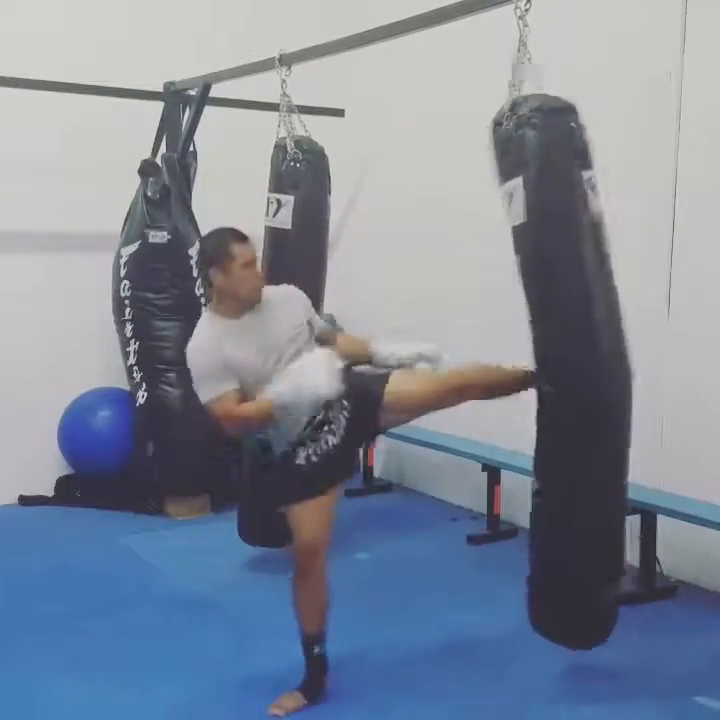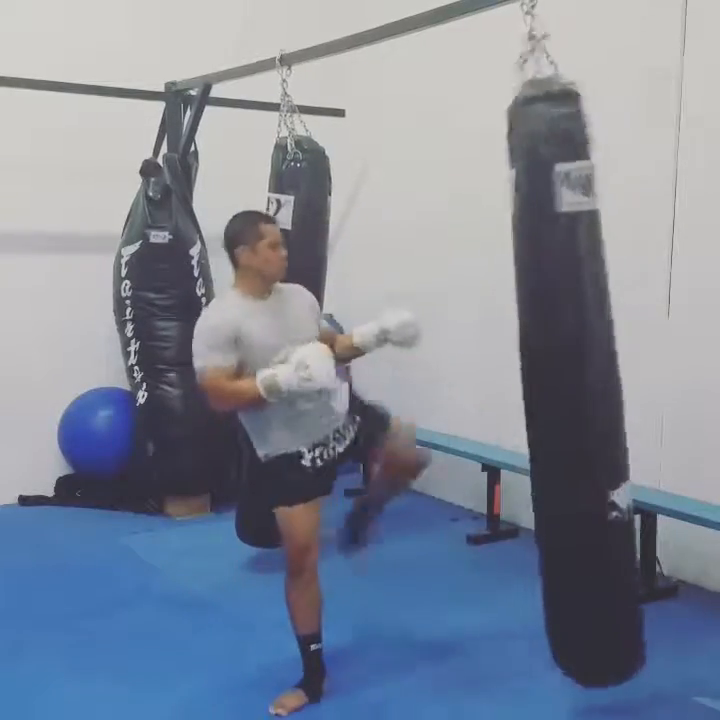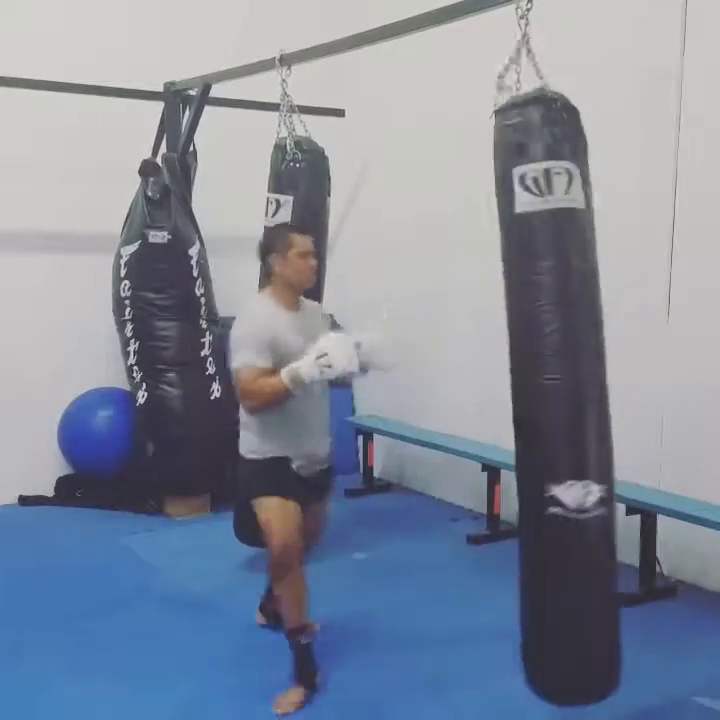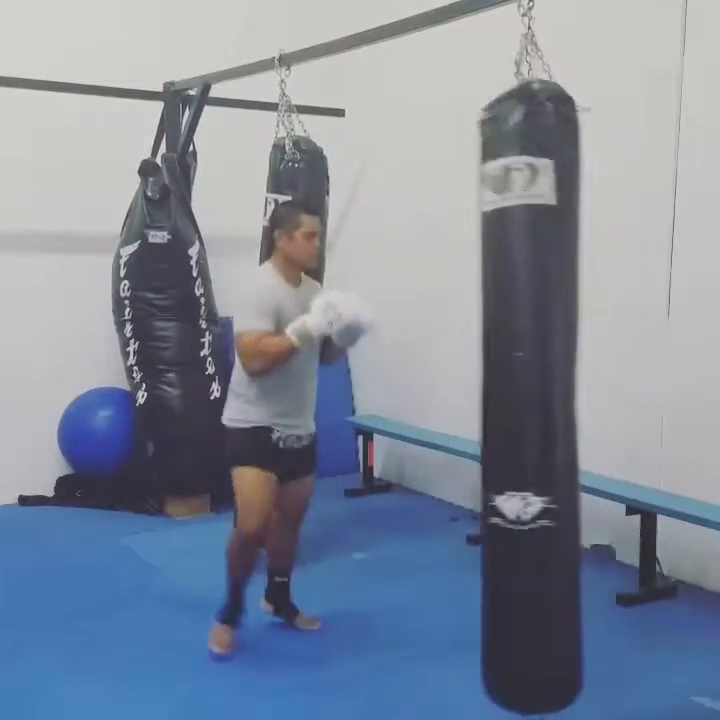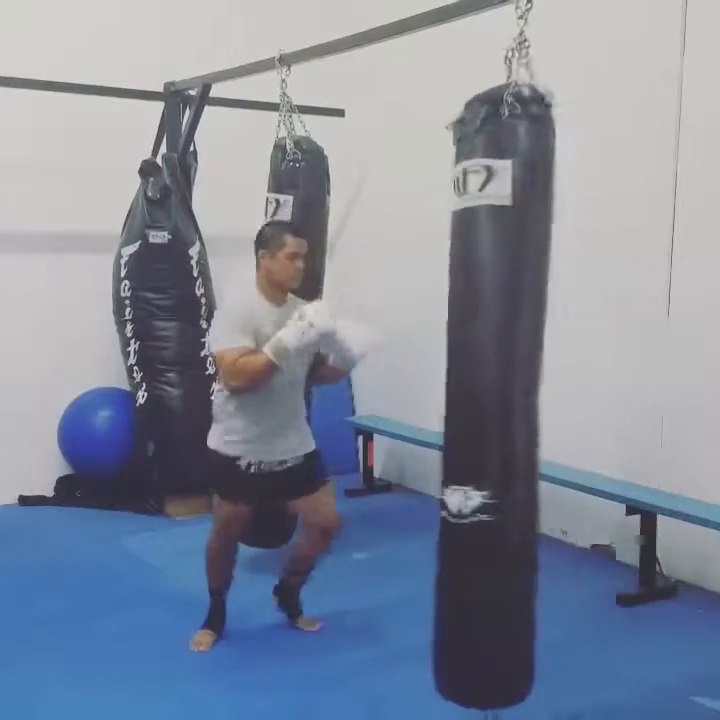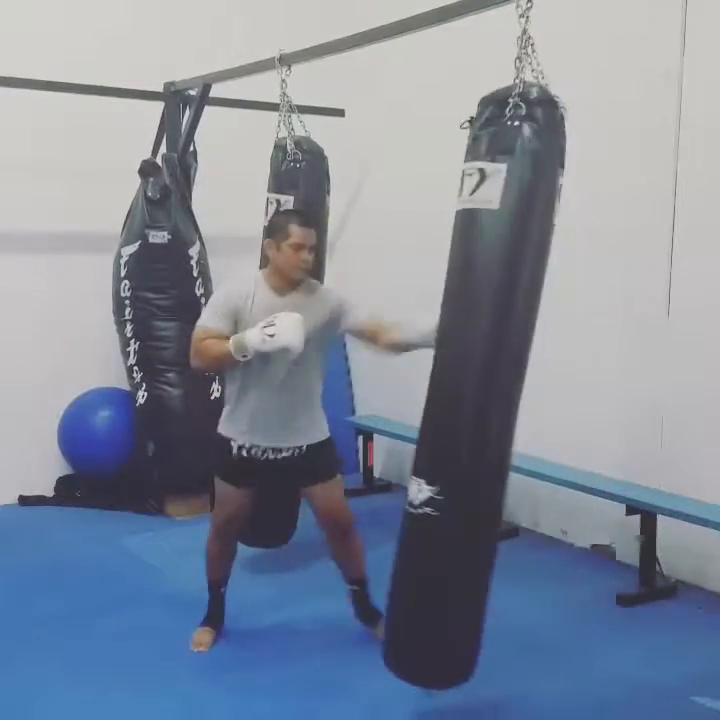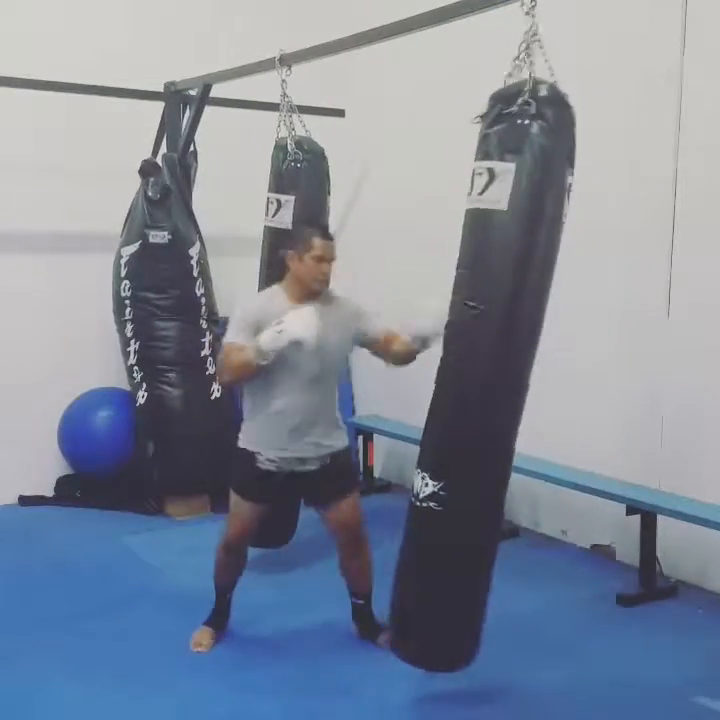
dt=0.2s
person 1, frame 1
left shoulder: (288, 298)
right shoulder: (206, 347)
left elbow: (333, 343)
right elbow: (232, 421)
left wrist: (392, 352)
right wrist: (286, 395)
left hip: (350, 404)
right hip: (301, 448)
left knee: (457, 382)
right knee: (308, 556)
left ankle: (536, 378)
right ankle: (315, 677)
person 1, frame 2
left shoulder: (299, 296)
right shoulder: (217, 322)
left elbow: (329, 346)
right elbow: (218, 396)
left wrist: (374, 334)
right wrist: (276, 380)
left hip: (340, 414)
right hip: (289, 453)
left knee: (407, 462)
right knee: (301, 556)
left ankle: (361, 516)
right ankle: (313, 676)
person 1, frame 3
left shoulder: (315, 313)
right shoulder: (255, 322)
right elbow: (253, 397)
left wrist: (350, 360)
right wrist: (303, 372)
left hip: (314, 450)
right hip: (269, 456)
left knee: (307, 539)
right knee: (284, 551)
left ankle: (274, 607)
right ankle: (305, 672)
person 1, frame 4
left shoulder: (312, 290)
right shoulder: (259, 291)
left elbow: (323, 353)
right elbow: (254, 359)
left wrist: (343, 333)
right wrist: (307, 326)
left hip: (299, 427)
right hip: (253, 427)
left knee: (291, 519)
right knee: (253, 525)
left ankle: (278, 598)
right ankle: (231, 610)
person 1, frame 5
left shoulder: (303, 311)
right shoulder: (236, 312)
left elbow: (318, 374)
right elbow: (237, 377)
left wrist: (342, 358)
right wrist: (287, 342)
left hip: (294, 447)
right hip: (238, 450)
left knee: (326, 524)
right knee: (225, 537)
left ankle: (288, 595)
right ankle: (215, 616)
person 1, frame 6
left shoulder: (326, 299)
right shoulder: (233, 295)
left elbow: (377, 333)
right elbow: (200, 356)
left wrist: (417, 336)
right wrist: (249, 343)
left hip: (307, 437)
right hip: (245, 436)
left knee: (340, 521)
right knee: (224, 527)
left ankle: (366, 606)
right ankle: (215, 614)
person 1, frame 7
left shoulder: (342, 311)
right shoulder: (256, 310)
left elbow: (393, 349)
right elbow: (228, 372)
left wrist: (421, 338)
right wrist: (269, 345)
left hip: (325, 449)
right hip: (263, 449)
left knee: (352, 533)
right knee: (236, 538)
left ankle: (365, 619)
right ankle: (218, 616)
